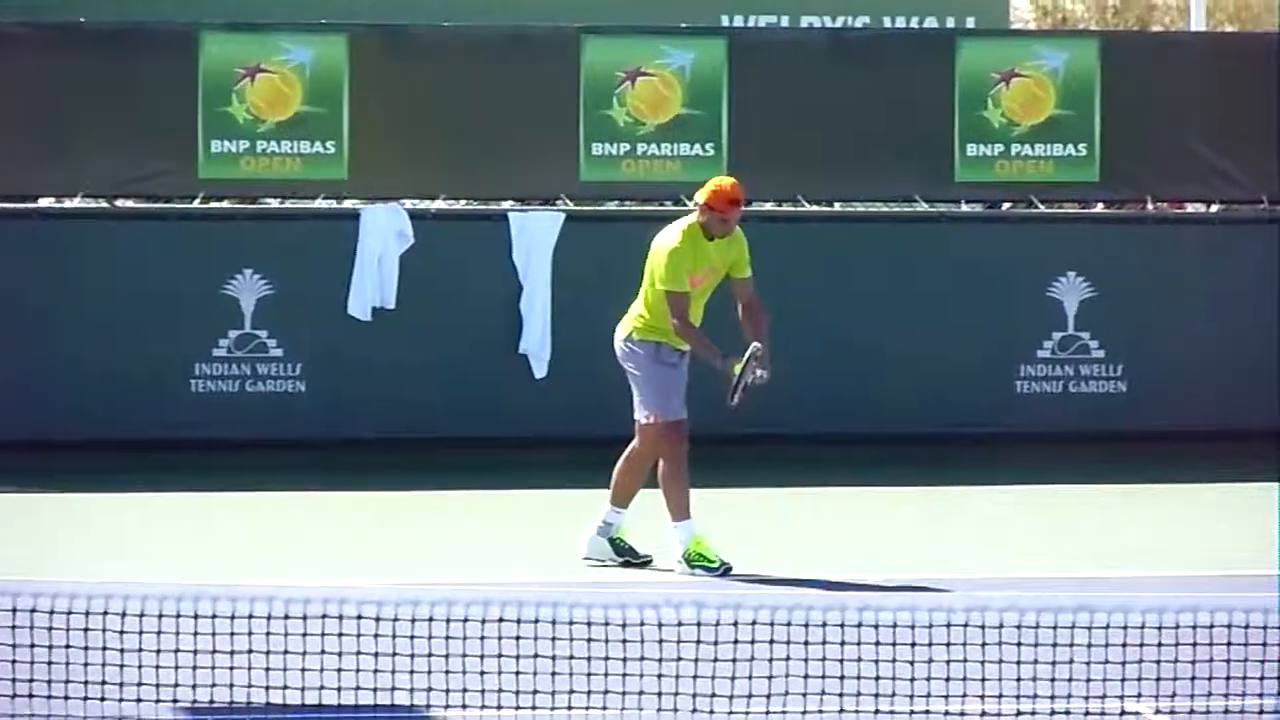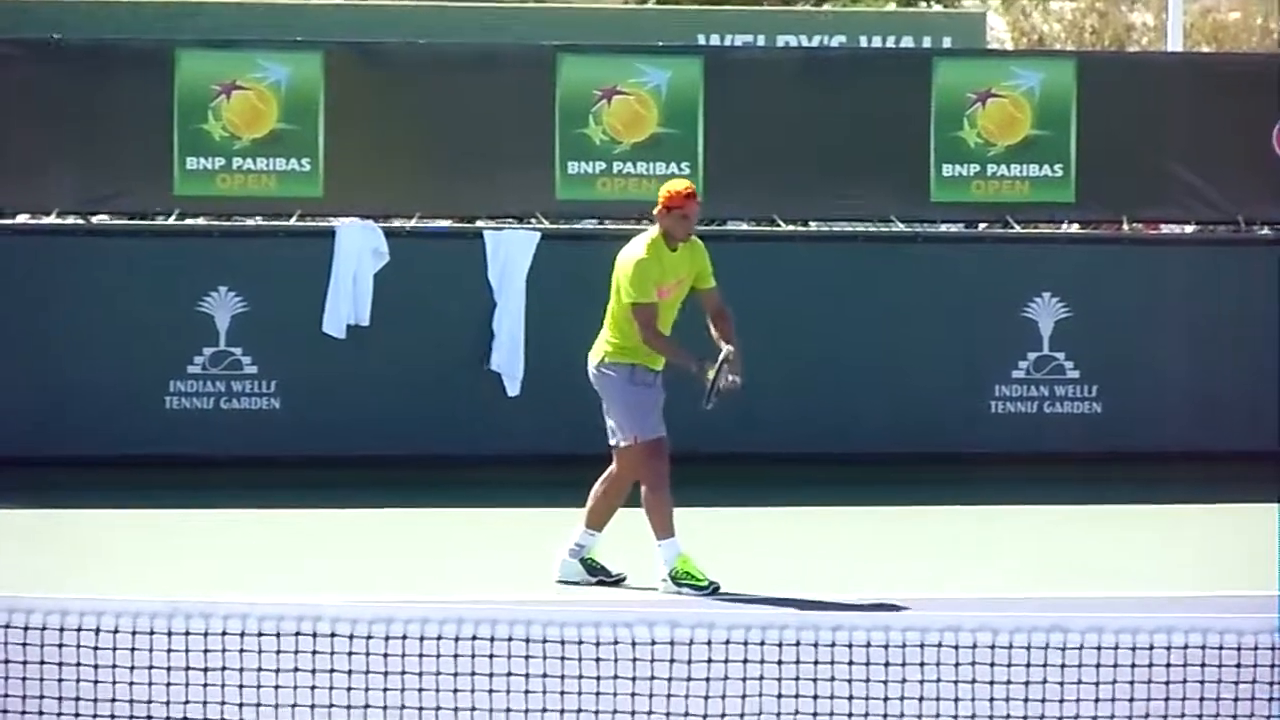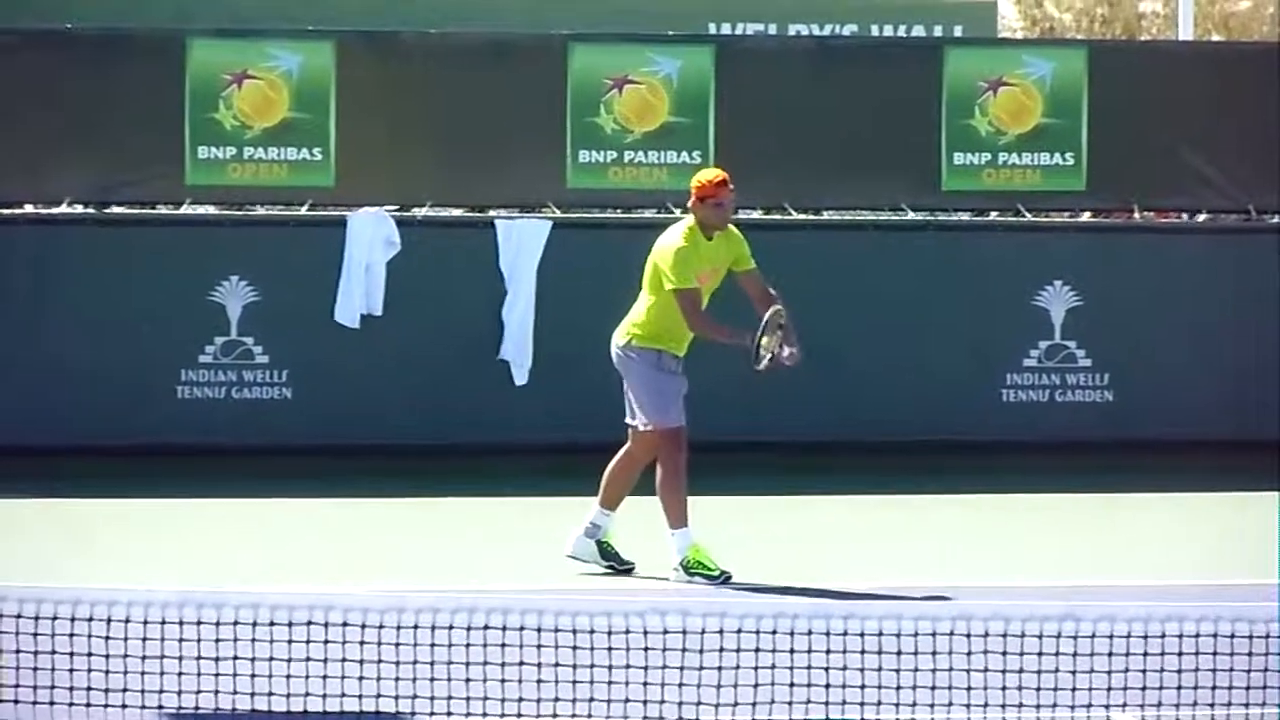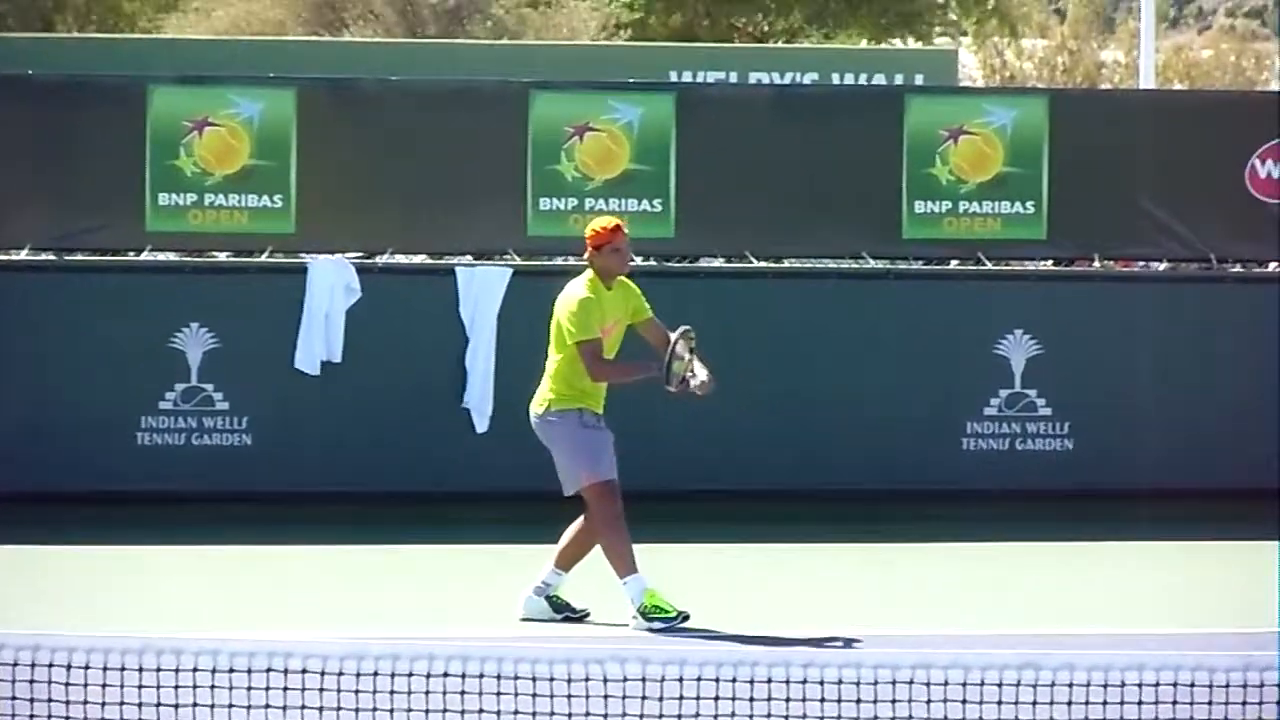
dt=0.7s
person 1, frame 1
left shoulder: (734, 240)
right shoulder: (674, 246)
left elbow: (748, 302)
right elbow: (679, 321)
left wrist: (760, 351)
right wrist: (722, 362)
left hip: (672, 347)
right hip: (646, 342)
left knee: (648, 442)
right knee: (673, 439)
left ankle: (603, 534)
right ankle: (689, 547)
person 1, frame 2
left shoulder: (695, 251)
right shoulder: (639, 259)
left elbow: (716, 310)
right elbow: (649, 333)
left wrist: (729, 352)
right wrist: (695, 366)
left hip: (644, 367)
right hip: (620, 364)
left knee: (626, 466)
right knee: (654, 460)
left ankle: (576, 556)
right ankle: (674, 565)
person 1, frame 3
left shoulder: (730, 239)
right shoulder: (677, 248)
left elbow: (763, 295)
right elbow: (695, 320)
left wrist: (788, 337)
right wrist: (750, 340)
left hip: (661, 351)
right hip: (644, 348)
left knee: (641, 447)
right knee: (672, 445)
left ankle: (590, 535)
right ankle: (686, 555)
person 1, frame 4
left shoulder: (625, 291)
right shoulder: (579, 300)
left elbow: (664, 339)
right elbow: (596, 369)
left wrist: (695, 367)
right wrist: (656, 369)
left hip: (583, 411)
right hip: (563, 411)
left knee: (600, 510)
right knee: (607, 501)
left ankle: (541, 594)
right ankle: (642, 601)
